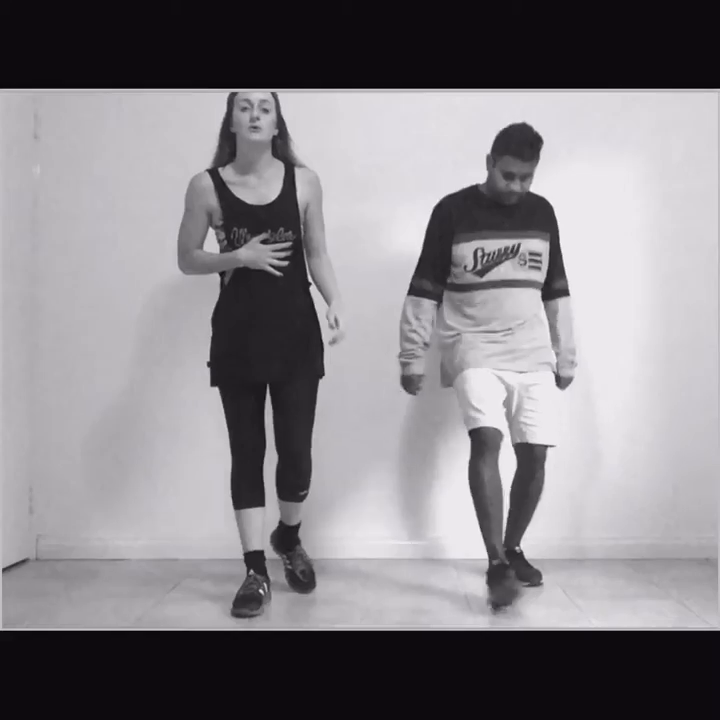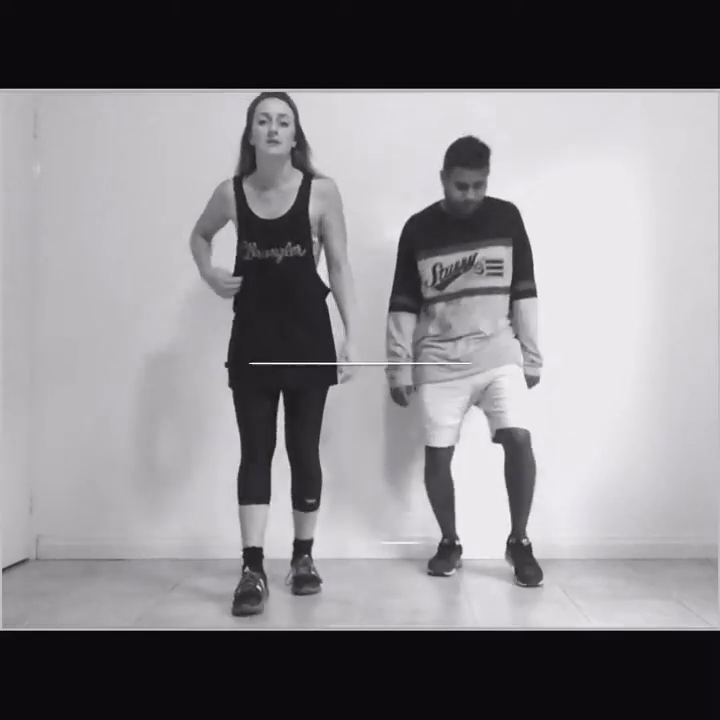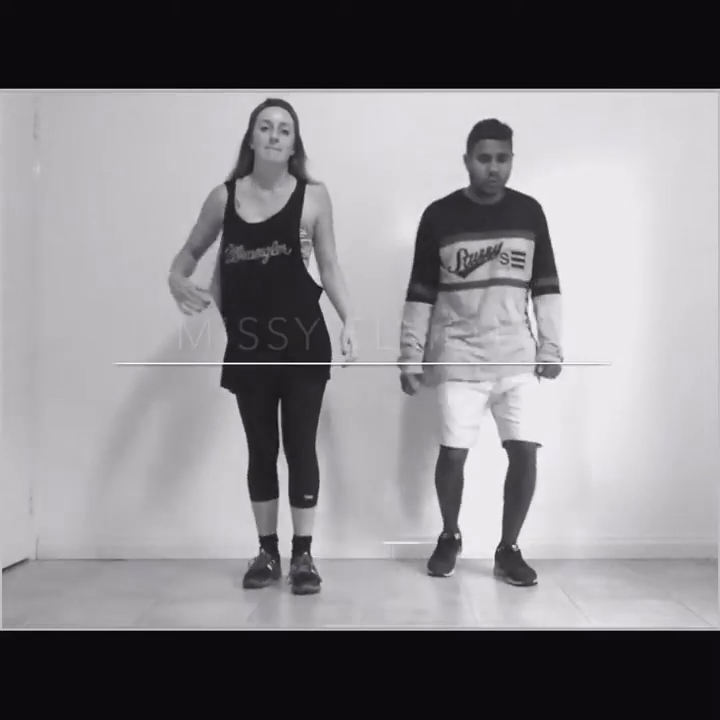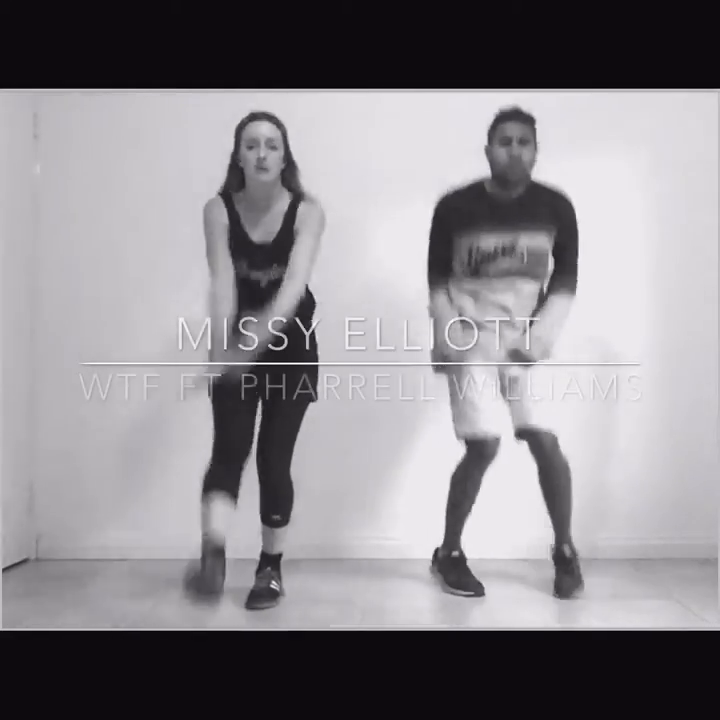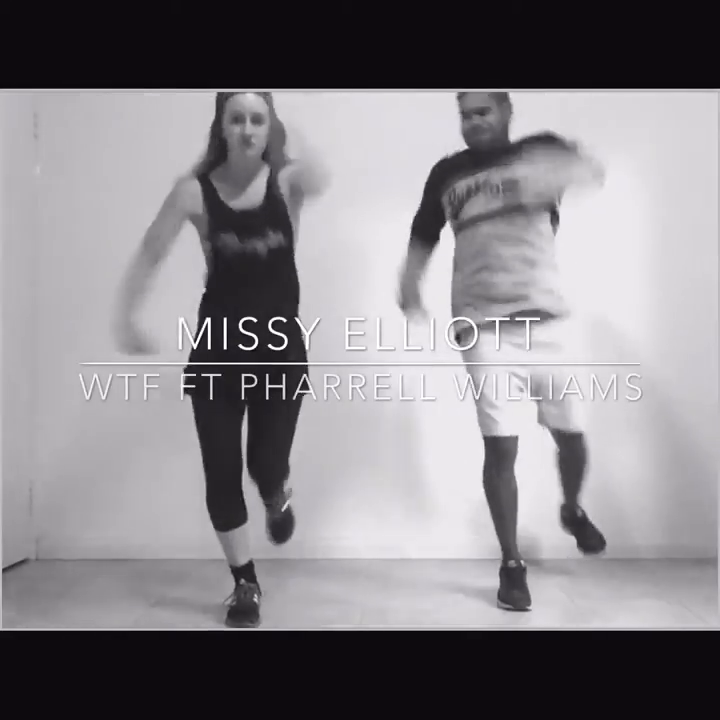
dt=0.5s
person 1, frame 1
left shoulder: (303, 179)
right shoulder: (206, 185)
left elbow: (317, 252)
right elbow: (187, 259)
left wrist: (334, 301)
right wrist: (238, 256)
left hip: (295, 329)
right hip: (236, 332)
left knee: (296, 449)
right knee: (246, 451)
left ankle: (288, 537)
right ankle: (256, 571)
person 1, frame 2
left shoulder: (322, 191)
right shoulder: (229, 192)
left elbow: (338, 265)
right elbow: (200, 236)
left wrist: (349, 333)
right wrist: (209, 274)
left hip: (308, 338)
right hip: (252, 339)
left knee: (304, 450)
right knee: (254, 451)
left ankle: (303, 556)
right ankle: (253, 570)
person 1, frame 3
left shoulder: (314, 195)
right shoulder: (223, 197)
left elbow: (328, 264)
right elbow: (193, 249)
left wrist: (348, 321)
right wrist: (177, 278)
left hip: (302, 335)
right hip: (248, 339)
left knee: (301, 447)
right knee: (261, 449)
left ankle: (302, 554)
right ankle: (267, 551)
person 1, frame 4
left shoulder: (307, 210)
right shoulder: (217, 210)
left elbow: (298, 276)
right elbow: (220, 280)
left wrist: (268, 325)
right wrist: (222, 341)
left hip: (290, 338)
right hip: (238, 338)
left knee: (275, 459)
right knee: (228, 447)
left ankle: (271, 567)
right ankle: (212, 554)
person 1, frame 5
left shoulder: (286, 178)
right shoulder: (193, 189)
left elbow: (317, 182)
right elbow: (148, 258)
left wrist: (310, 174)
right wrist: (126, 316)
left hip: (278, 339)
right hip: (216, 344)
left knee: (266, 462)
right knee: (220, 471)
left ankle: (277, 496)
right ankle: (244, 582)
person 2, frame 1
left shoulder: (543, 212)
right shoulder: (452, 211)
left elbow: (557, 291)
right elbow: (424, 289)
left wrist: (566, 357)
right wrist: (412, 356)
left hip: (533, 354)
right hip: (475, 349)
left knee: (534, 455)
right knee: (486, 442)
left ankle: (513, 549)
right ankle: (496, 564)
person 2, frame 2
left shoulder: (507, 218)
right shoulder: (418, 229)
left elbow: (525, 293)
right elbow: (403, 306)
left wrist: (531, 358)
right wrist: (399, 370)
left hip: (498, 355)
right hip: (439, 361)
left knee: (519, 440)
right knee: (437, 454)
left ankle: (519, 542)
right ankle: (450, 543)
person 2, frame 3
left shoulder: (529, 212)
right shoulder: (439, 215)
left elbow: (547, 287)
right elbow: (420, 293)
left wrist: (550, 347)
right wrist: (411, 356)
left hip: (516, 358)
right hip: (457, 358)
left knee: (524, 452)
right knee: (453, 454)
left ankle: (508, 549)
right ankle: (450, 537)
person 2, frame 4
left shoulder: (555, 206)
right shoulder: (454, 206)
left elbow: (565, 281)
right elbow: (440, 281)
left wrist: (540, 334)
right wrist: (446, 339)
left hip: (528, 349)
right hip: (470, 347)
left knee: (545, 443)
right knee: (481, 446)
left ankle: (565, 552)
right ankle: (448, 554)
person 2, frame 5
left shoulder: (542, 151)
right shoulder: (446, 173)
left elbow: (589, 173)
right elbow: (423, 235)
left wrist: (542, 177)
right wrist: (409, 280)
left hip: (544, 319)
right hip: (485, 327)
left knee: (572, 436)
right knee: (500, 448)
left ankle: (572, 508)
right ankle: (512, 565)
